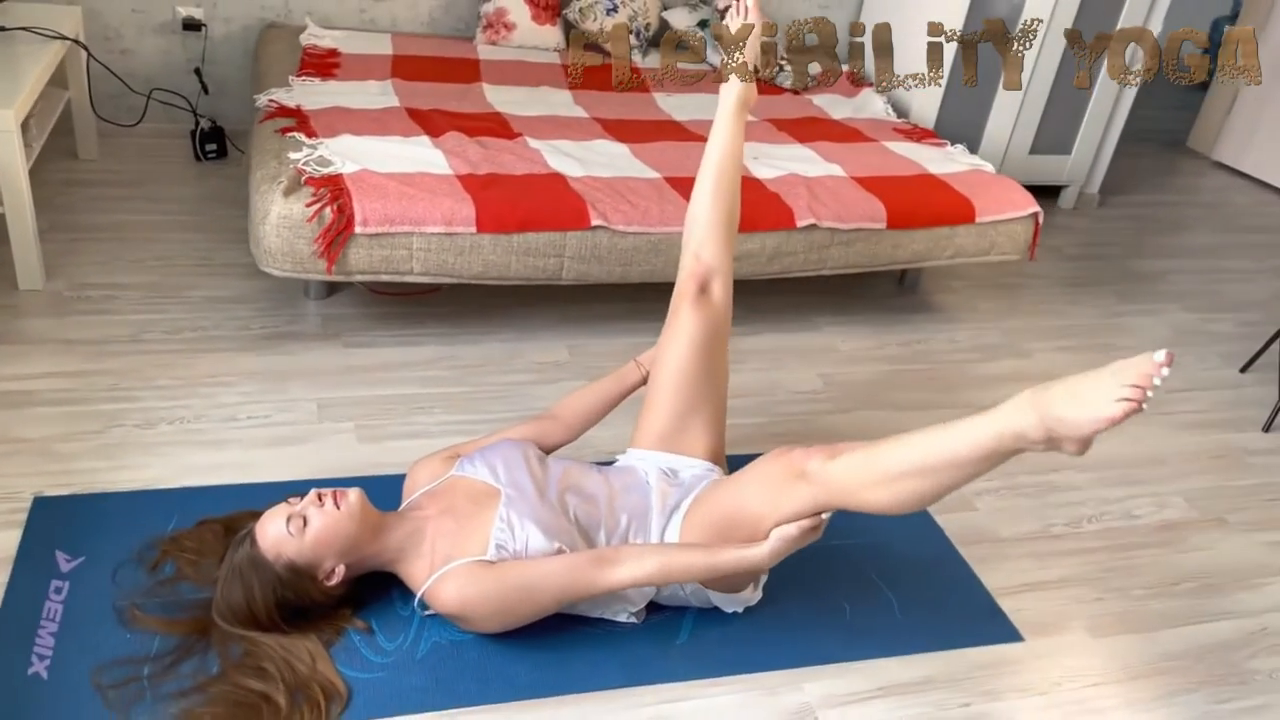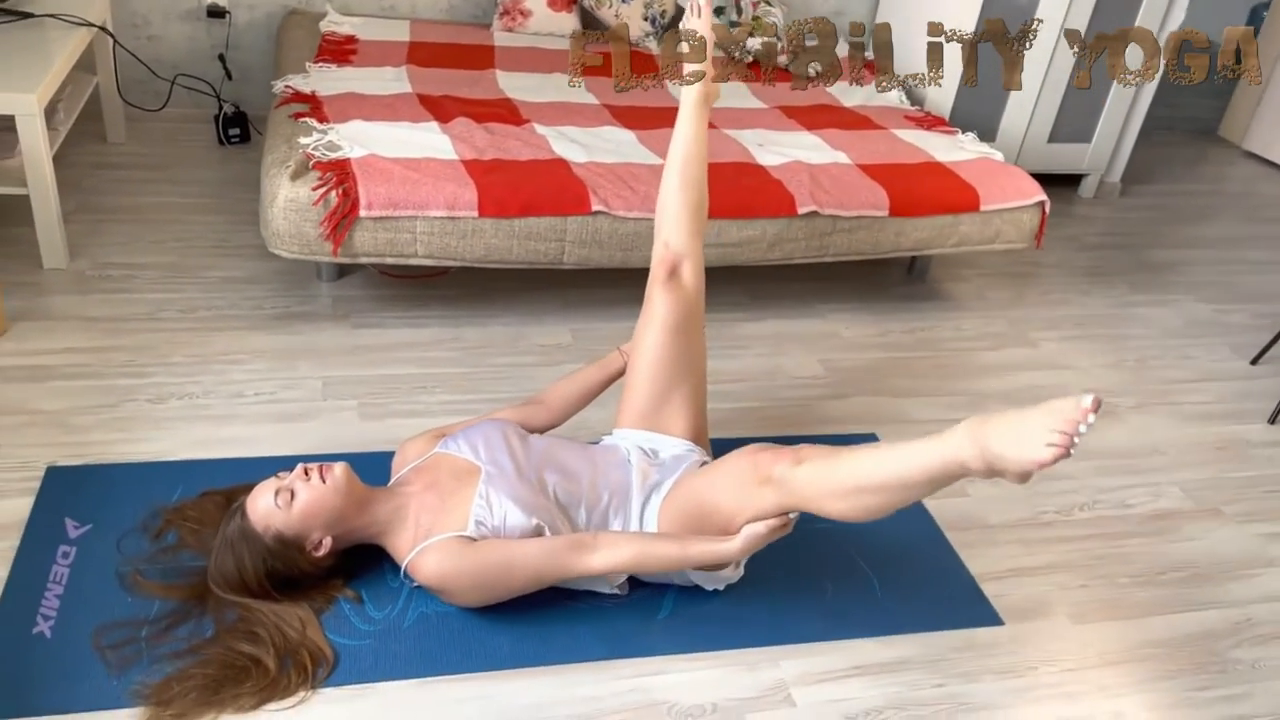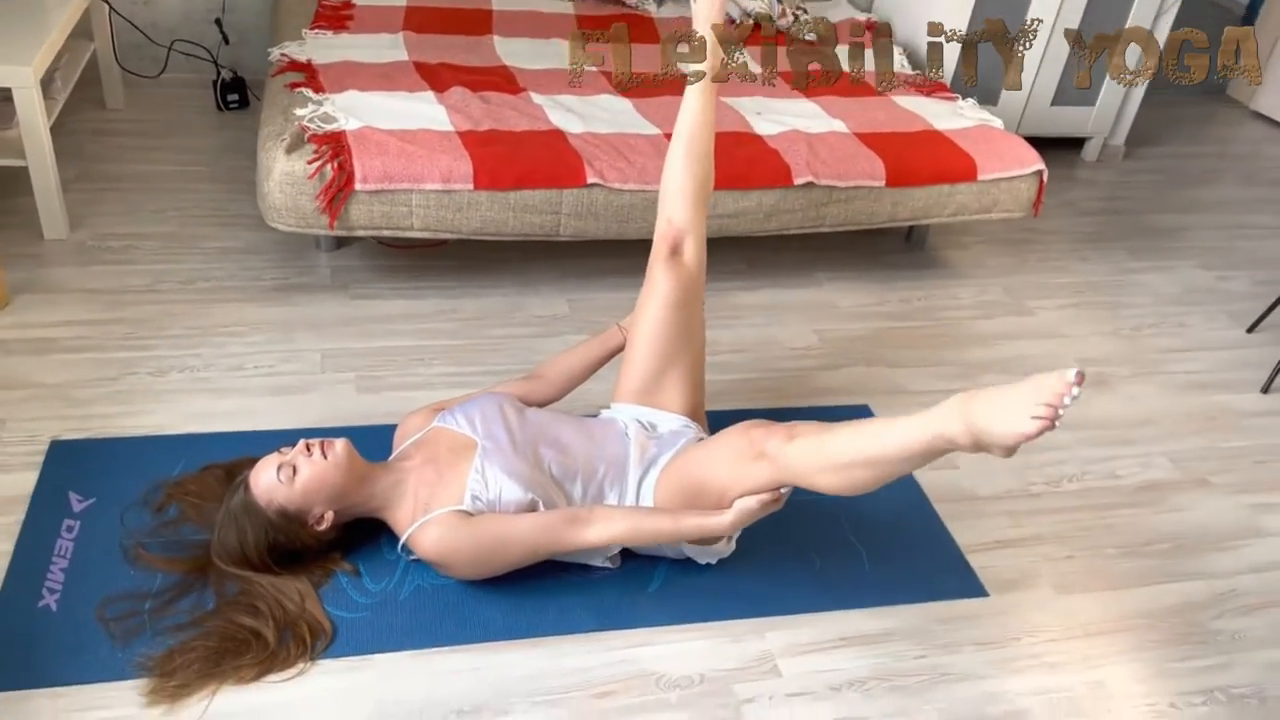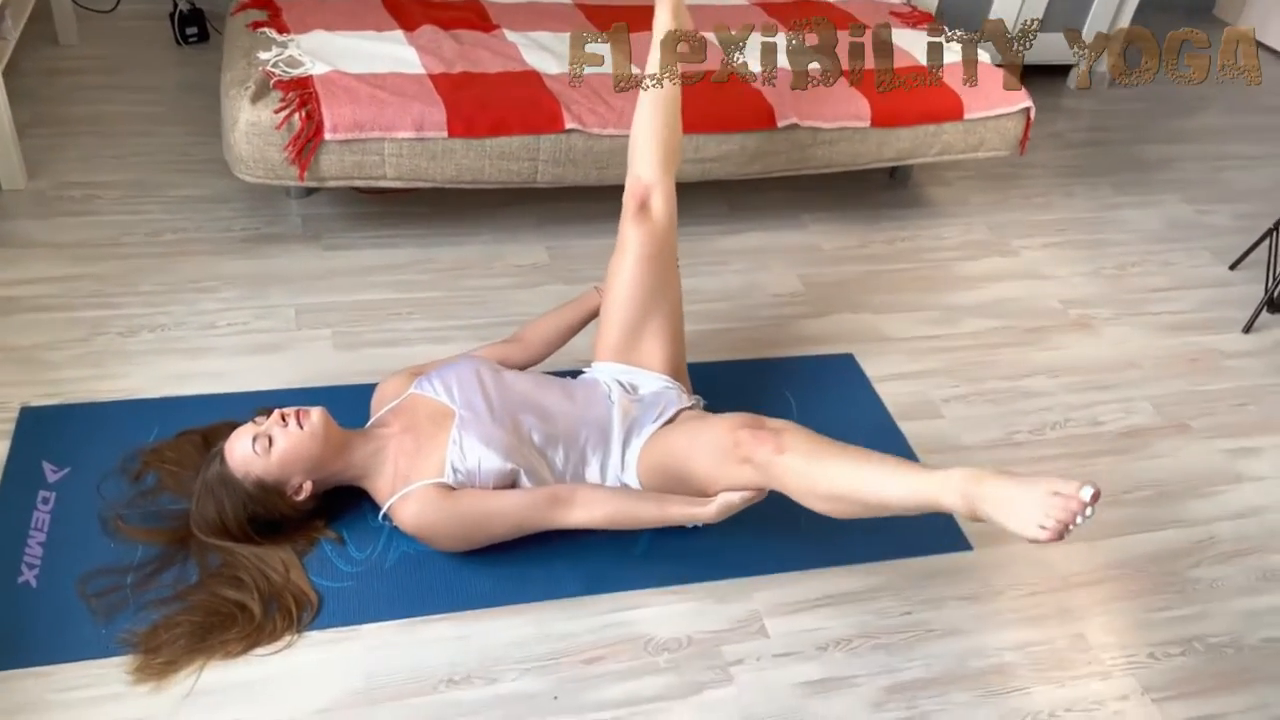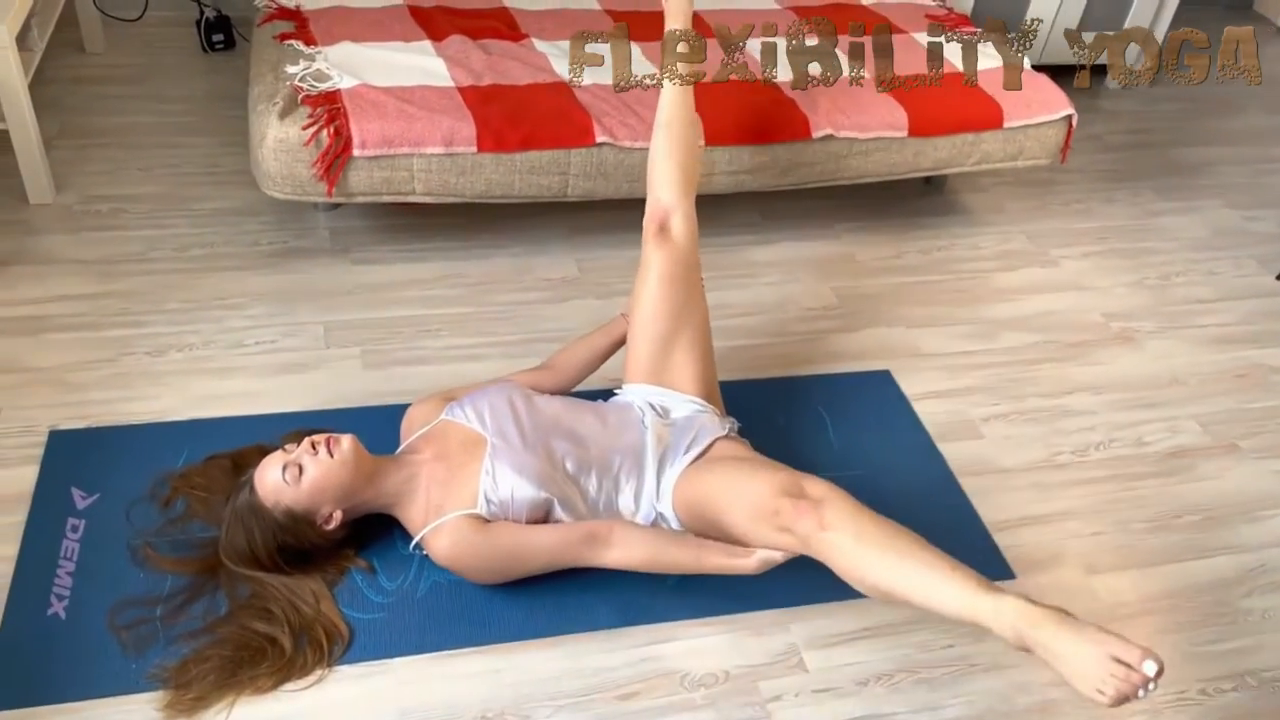
dt=0.5s
person 1, frame 1
left shoulder: (426, 475)
right shoulder: (453, 589)
left elbow: (543, 427)
right elbow: (613, 572)
left wrist: (643, 364)
right wrist: (757, 554)
left hip: (654, 477)
right hip: (686, 541)
left knee: (702, 283)
right knee: (809, 470)
left ankle: (738, 88)
right ankle: (1034, 416)
person 1, frame 2
left shoulder: (412, 457)
right shoulder: (437, 565)
left elbow: (532, 414)
right elbow: (586, 556)
left wrist: (628, 355)
right wrist: (726, 548)
left hip: (642, 456)
right hip: (665, 512)
left knee: (674, 269)
right knee: (774, 470)
right ankle: (979, 443)
person 1, frame 3
left shoulder: (413, 428)
right shoulder: (436, 538)
left elbow: (530, 386)
right elbow: (577, 528)
left wrist: (622, 330)
right wrist: (718, 520)
left hip: (638, 428)
right hip: (660, 493)
left knee: (677, 243)
right knee: (770, 445)
right ankle: (965, 419)
person 1, frame 4
left shoulder: (394, 394)
right shoulder: (419, 510)
left elbow: (509, 354)
right elbow: (561, 506)
left wrist: (608, 291)
right wrist: (700, 510)
left hip: (623, 387)
right hip: (641, 451)
left knee: (647, 200)
right knee: (756, 442)
right ankle: (971, 490)
person 1, frame 5
left shoulder: (423, 419)
right shoulder: (449, 540)
left elbow: (539, 380)
right elbow: (595, 543)
left wrist: (633, 318)
right wrist: (743, 562)
left hip: (654, 415)
right hip: (676, 481)
left knee: (668, 220)
right knee: (803, 504)
right ankle: (1031, 624)
